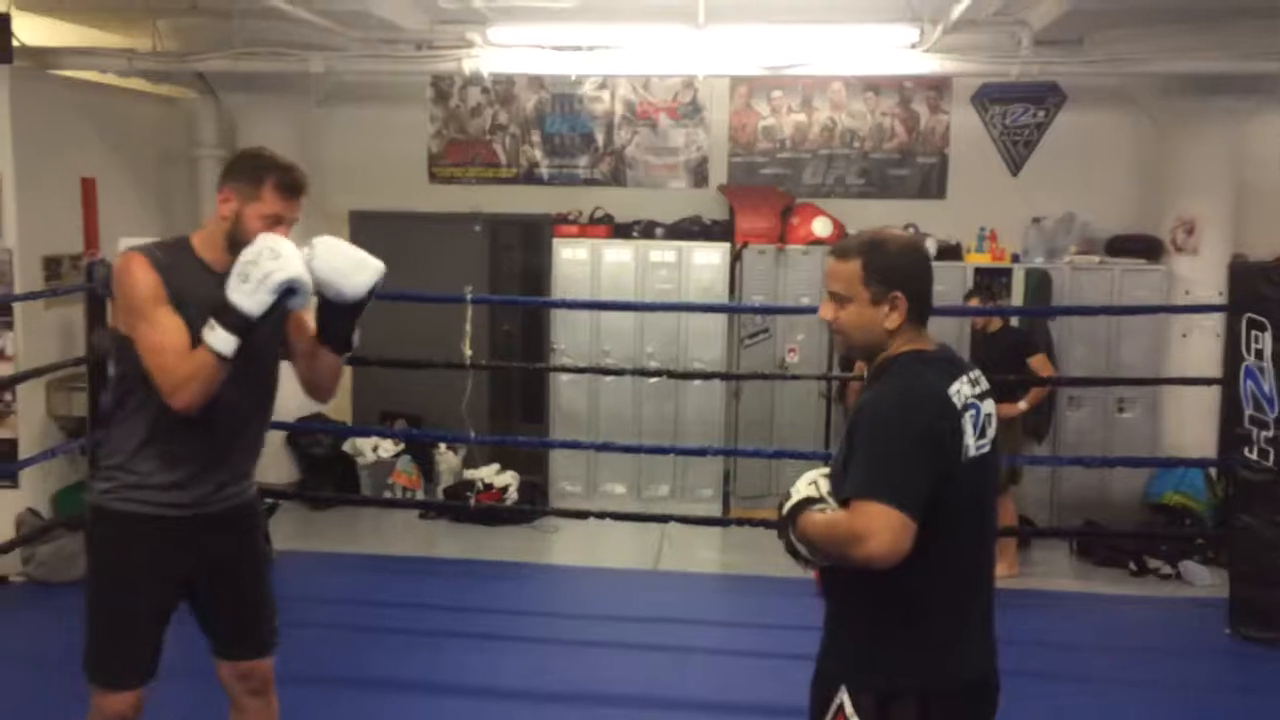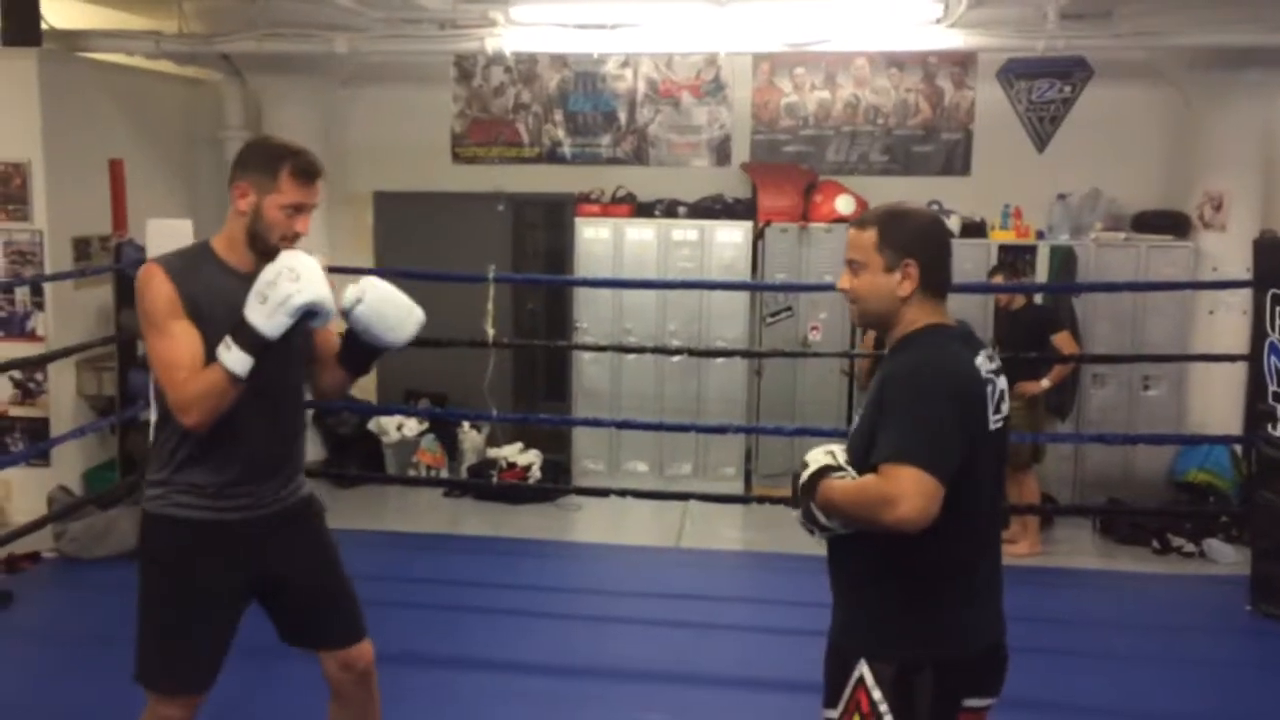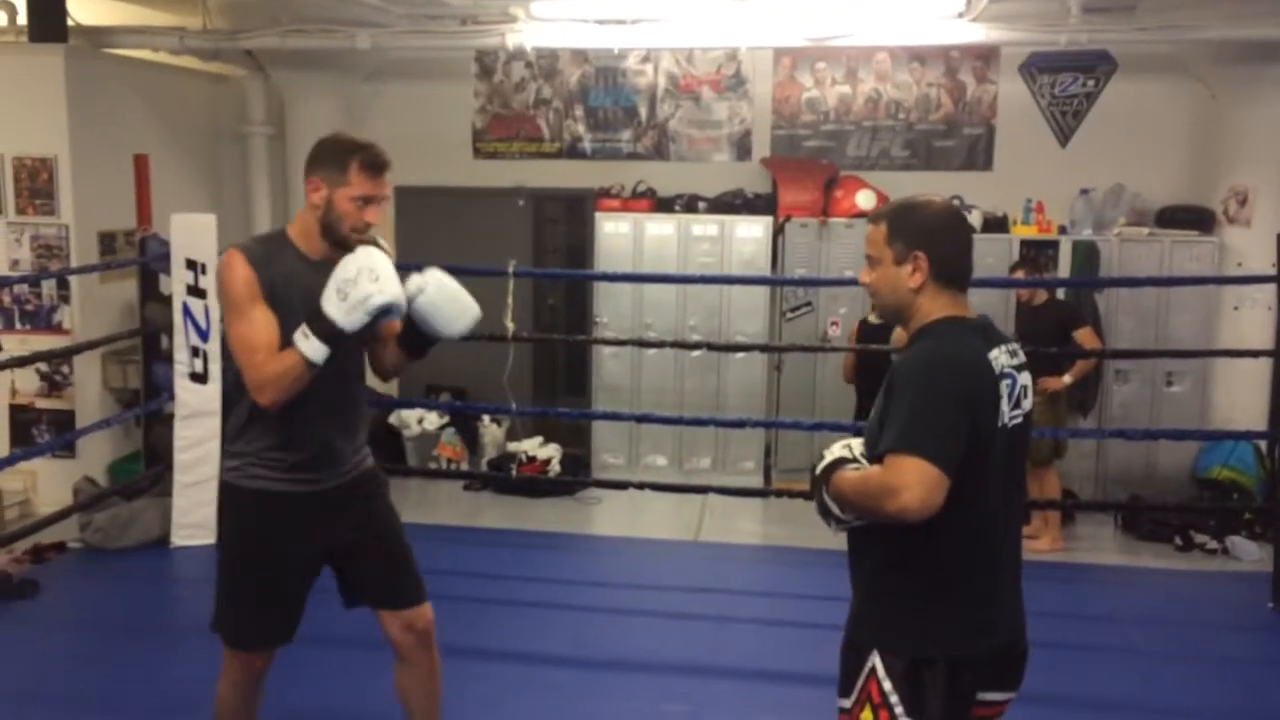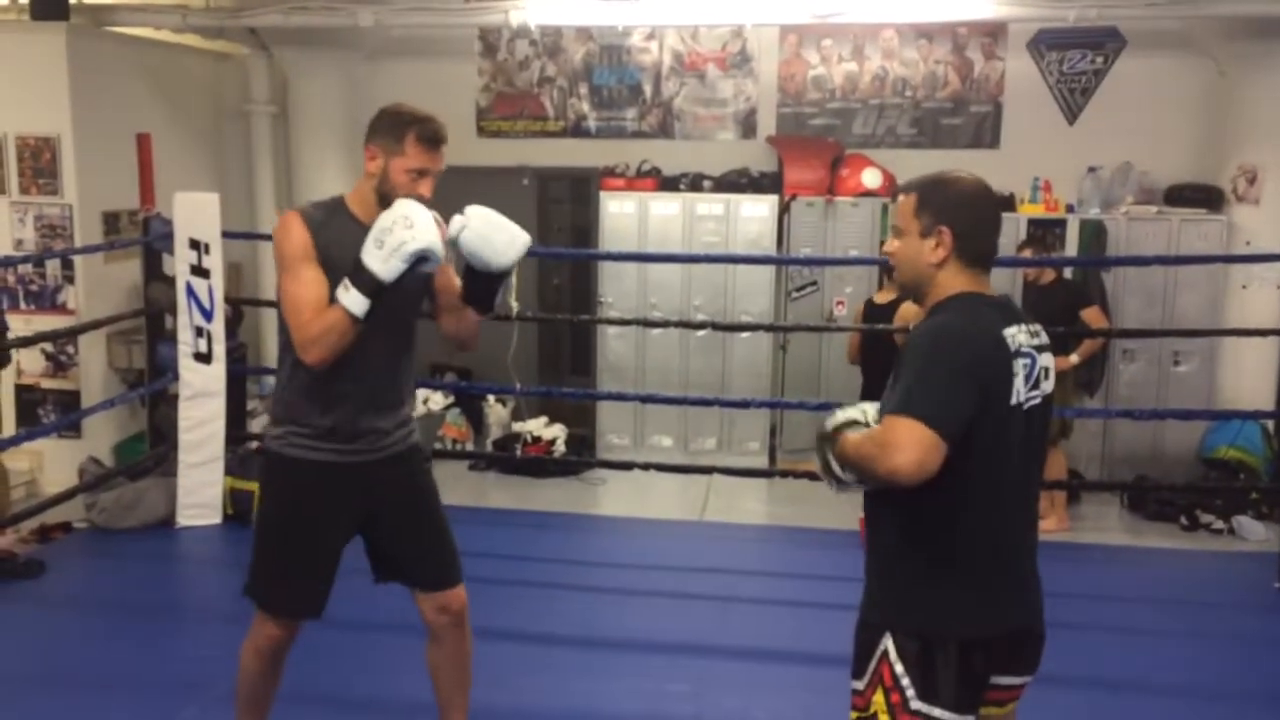
dt=1s
person 1, frame 1
left shoulder: (272, 276)
right shoulder: (144, 271)
left elbow: (320, 387)
right elbow: (182, 392)
left wrist: (338, 313)
right wrist: (238, 310)
left hip: (227, 508)
right hip: (138, 512)
person 1, frame 2
left shoulder: (298, 274)
right shoulder: (167, 281)
left elbow: (327, 389)
right elbow: (192, 409)
left wrist: (364, 347)
right wrist: (255, 330)
left hip: (283, 507)
right hip: (192, 521)
left knee: (353, 663)
person 1, frame 3
left shoulder: (365, 262)
right shoulder: (246, 266)
left elbow: (385, 365)
right elbow: (266, 388)
left wrist: (421, 329)
right wrist: (331, 321)
left hip: (349, 478)
right hip: (264, 489)
left knee: (415, 626)
right knee: (249, 655)
person 1, frame 4
left shoulder: (430, 233)
right shoulder: (304, 228)
left elbow: (461, 335)
right elbow: (313, 347)
left wrist: (486, 276)
right wrist: (374, 273)
left hip: (391, 452)
right hip: (306, 458)
left knee: (448, 608)
right knee: (275, 627)
person 2, frame 1
left shoulder: (897, 404)
right shoulder: (959, 377)
left elbow: (876, 540)
left wrist: (802, 519)
right wrist: (839, 503)
left hip: (891, 673)
person 2, frame 2
left shoulder: (921, 373)
right shoulder: (963, 353)
left elbow: (905, 503)
left wrist: (821, 488)
right wrist: (852, 476)
left hip: (903, 646)
person 2, frame 3
left shoulder: (932, 364)
right shoulder: (996, 348)
left elbow: (909, 494)
left wrist: (838, 481)
right wrist: (873, 464)
left hip: (918, 639)
person 2, frame 4
left shoulder: (949, 336)
right shoulder: (1014, 330)
left elbow: (905, 458)
left wrist: (844, 443)
right wrist: (886, 424)
left hip: (934, 615)
right hip: (1006, 604)
person 3, frame 1
left shoulder: (1016, 337)
right shoulder: (978, 339)
left elbow: (1048, 376)
left wrist: (1021, 405)
left hip: (1003, 421)
left knee: (1003, 490)
left ankle: (1010, 560)
right ankle: (994, 548)
person 3, frame 2
left shoulder: (1040, 315)
right shoulder: (1001, 315)
left elbow: (1072, 353)
left wrist: (1044, 383)
left hip: (1025, 400)
left knee: (1025, 468)
right knee: (1008, 466)
left ankle: (1032, 538)
right ankle: (1016, 526)
person 3, frame 3
left shoulder: (1062, 310)
right shoulder: (1023, 310)
left elbow: (1094, 349)
left wrist: (1066, 379)
left hip: (1047, 396)
left knee: (1045, 463)
right knee: (1029, 462)
left ankle: (1054, 534)
right ankle: (1037, 522)
person 3, frame 4
left shoulder: (1070, 290)
right shoulder: (1029, 288)
left elbow: (1102, 329)
left wrist: (1073, 358)
left hip: (1056, 376)
left knee: (1052, 442)
left ankle: (1060, 514)
right ankle: (1043, 502)
